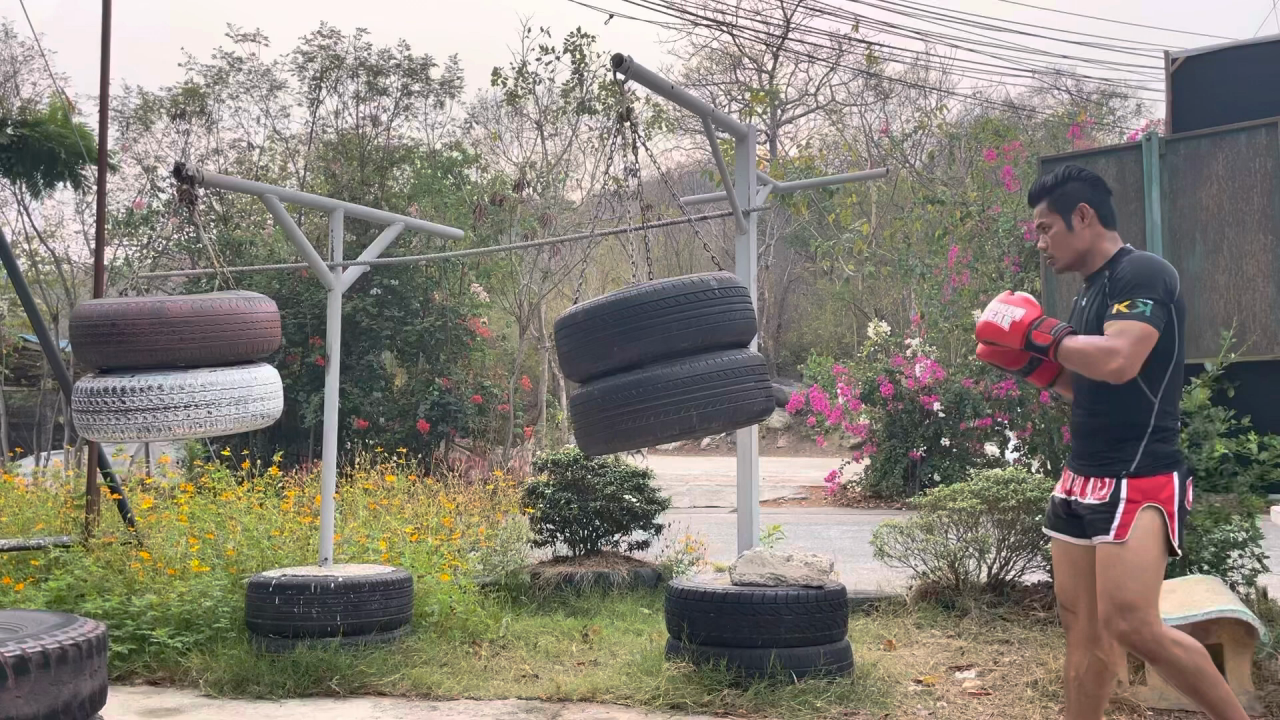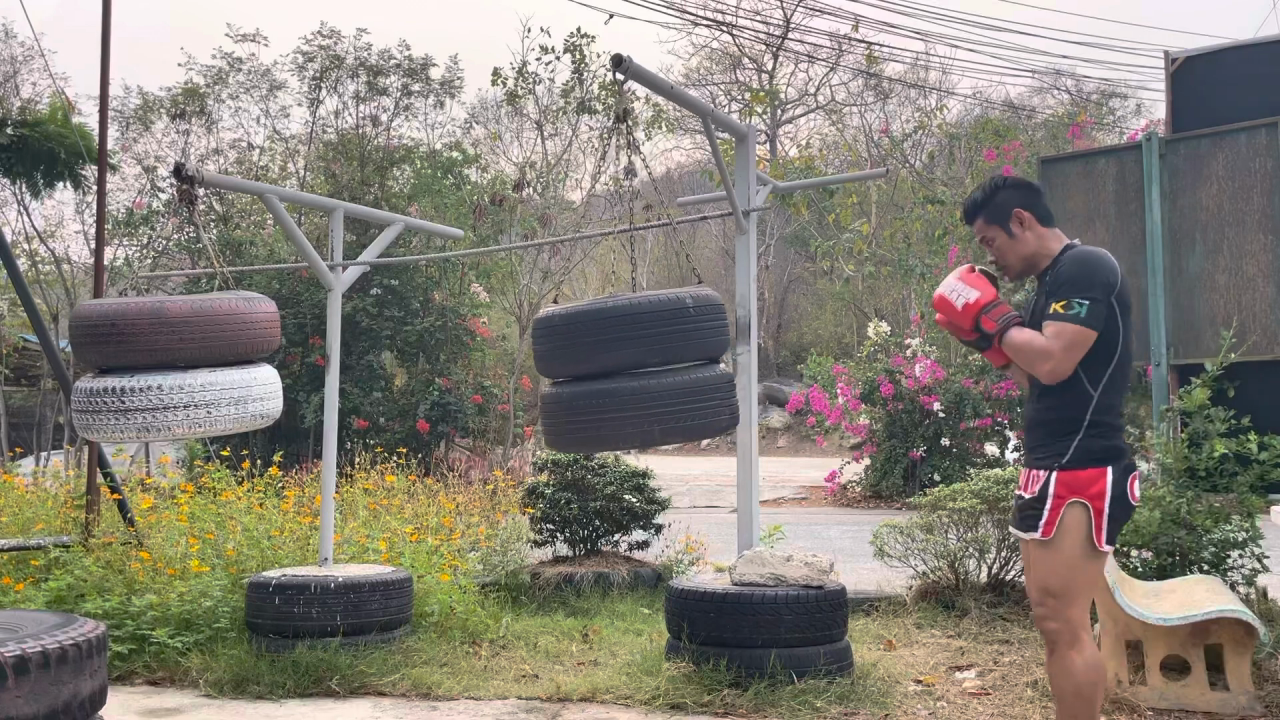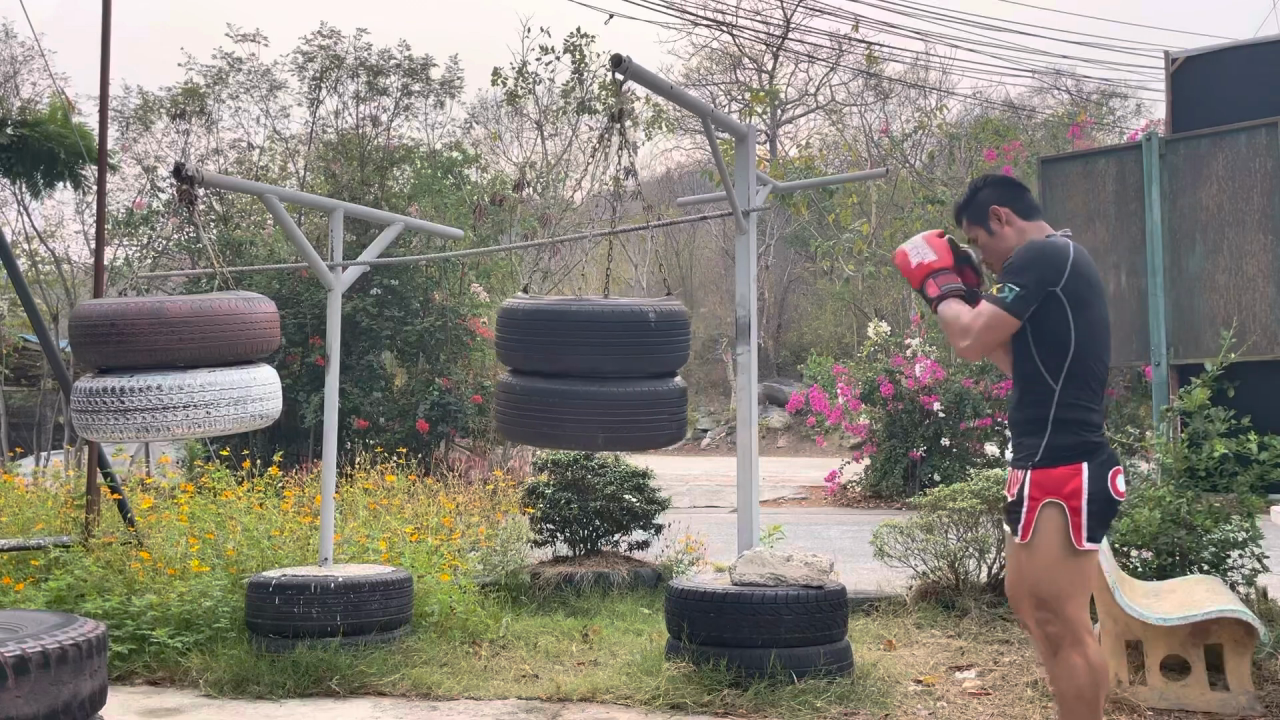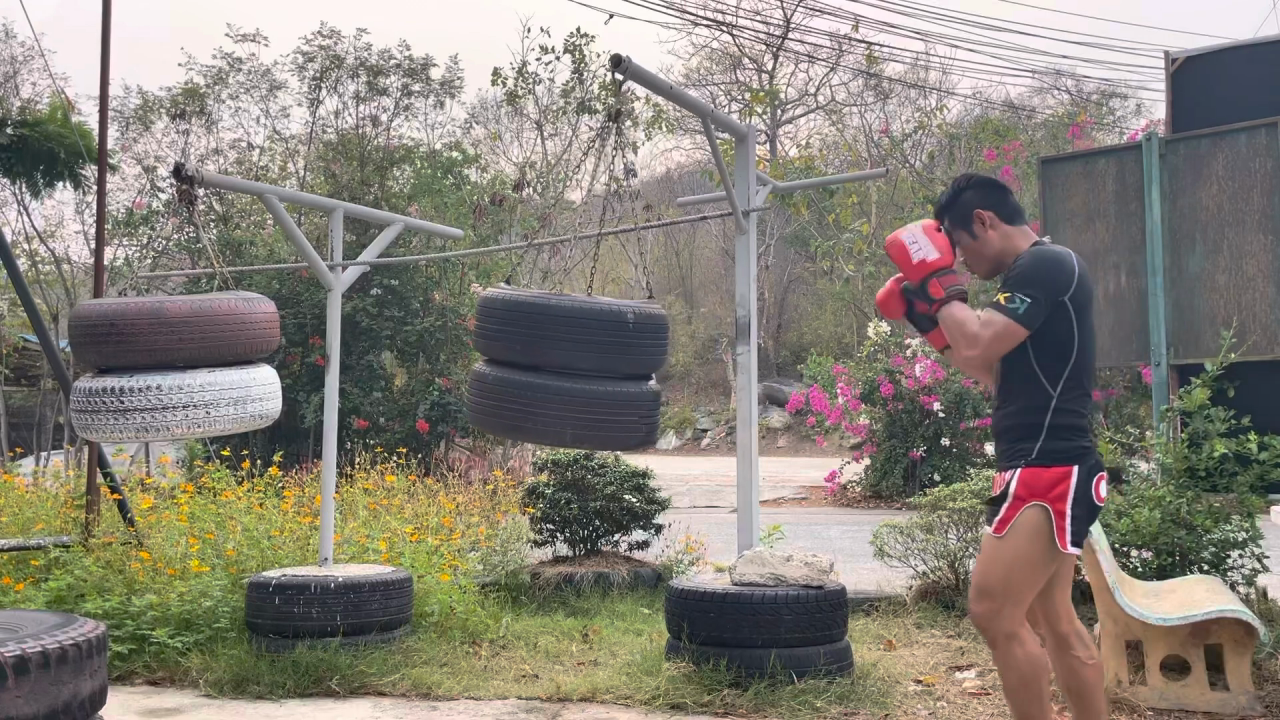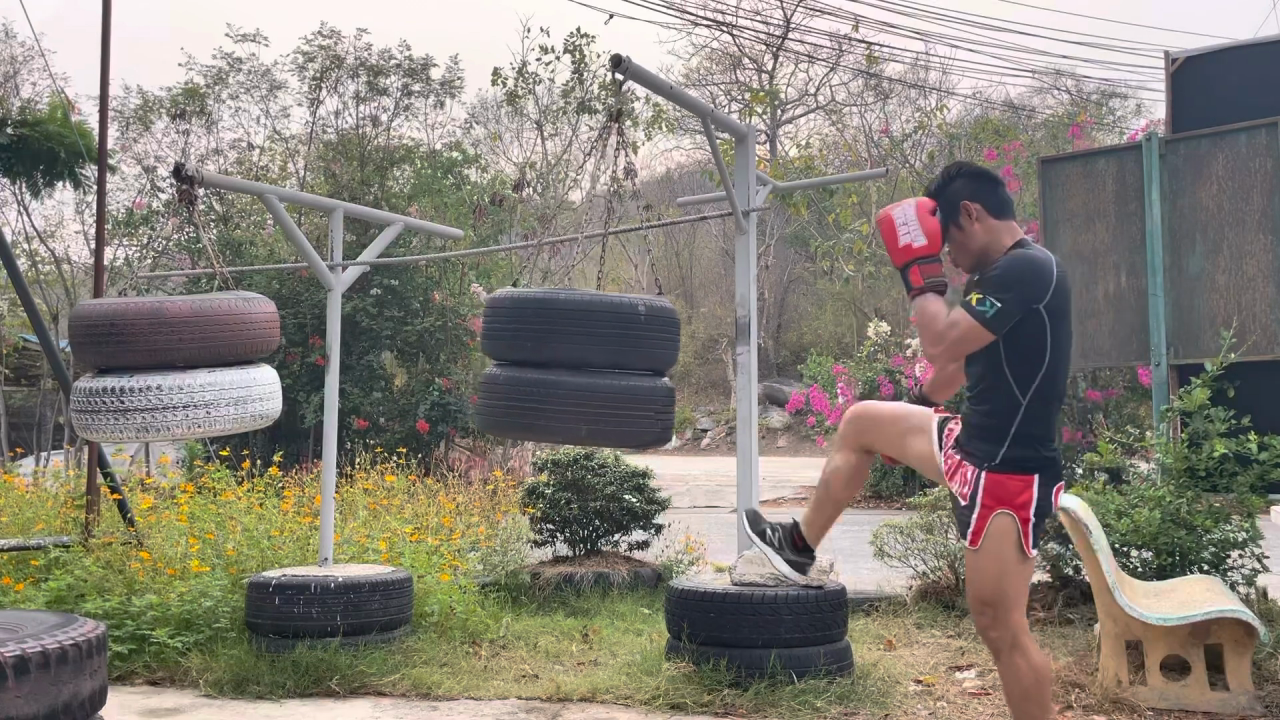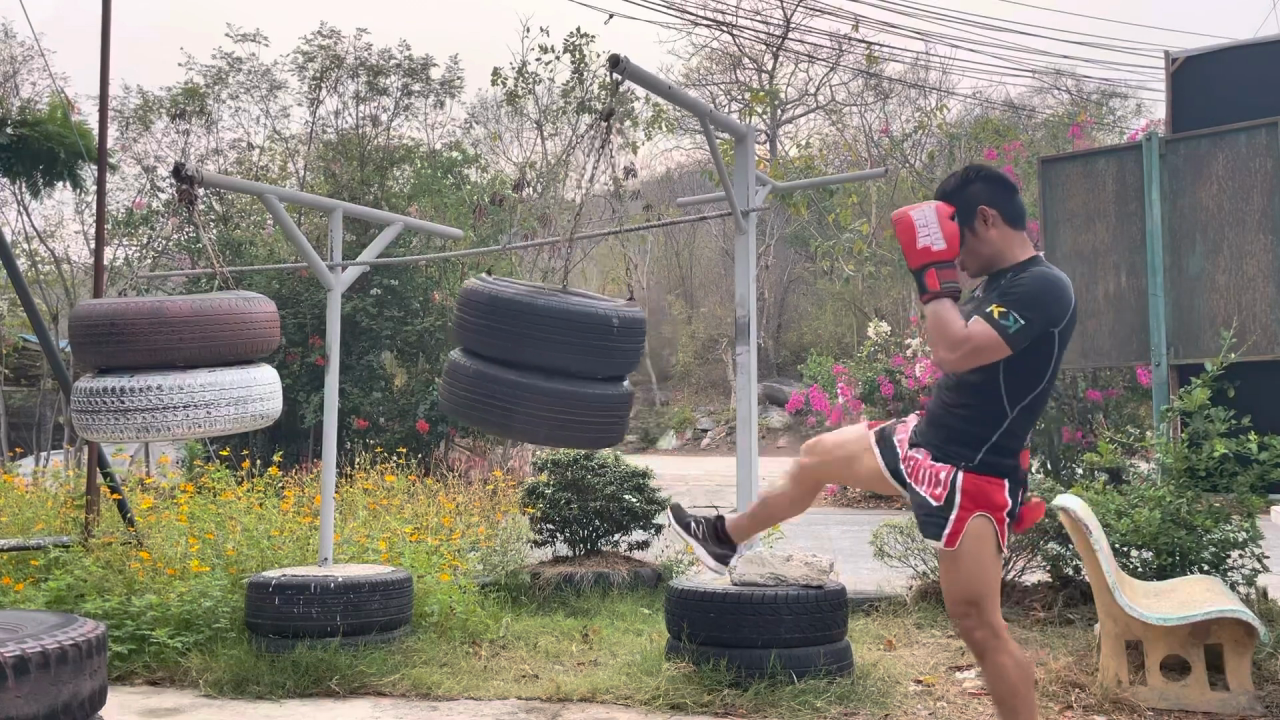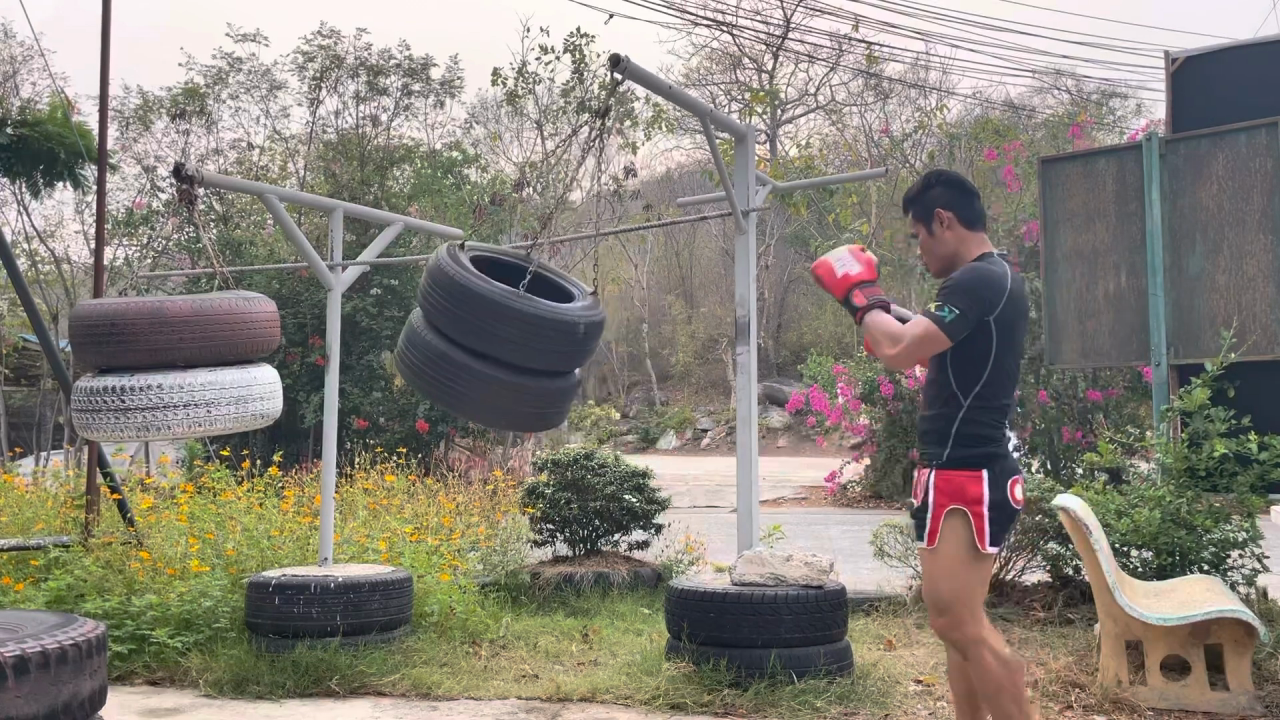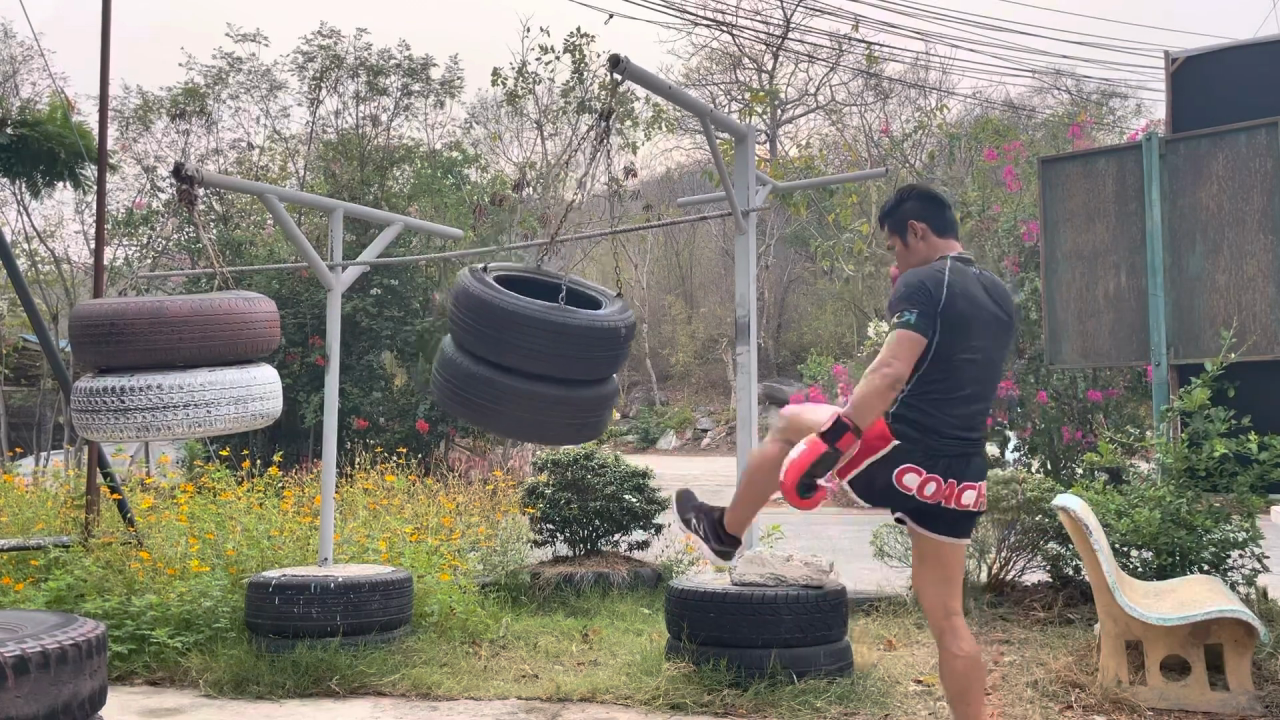
dt=0.3s
person 1, frame 1
left shoulder: (1147, 274)
right shoulder: (1086, 290)
left elbow: (1119, 364)
left wrist: (1042, 335)
right wrist: (1033, 360)
left hip: (1144, 481)
right hip: (1082, 478)
left knee: (1130, 624)
right knee: (1082, 627)
person 1, frame 2
left shoulder: (1087, 267)
right shoulder: (1048, 284)
left elbow: (1053, 364)
left wrist: (991, 315)
right wrist: (987, 337)
left hip: (1083, 475)
right hip: (1046, 471)
left knee: (1060, 622)
right knee: (1055, 621)
person 1, frame 3
left shoulder: (1042, 257)
right shoulder: (1054, 263)
left elbow: (974, 337)
right elbow: (1013, 352)
left wrist: (934, 278)
right wrist: (970, 292)
left hip: (1061, 470)
right hip: (1057, 467)
left knee: (1060, 622)
right knee: (1046, 614)
person 1, frame 4
left shoulder: (1045, 265)
right shoulder: (1032, 273)
left elbow: (977, 346)
right elbow: (991, 368)
left wrist: (934, 280)
right wrist: (931, 320)
left hip: (1048, 475)
right hip: (1040, 472)
left knee: (996, 614)
right knee: (1055, 622)
person 1, frame 5
left shoulder: (1030, 270)
right shoulder: (1008, 268)
left elbow: (944, 346)
right elbow: (956, 362)
left wrist: (917, 267)
right wrist: (925, 404)
left hip: (1007, 473)
right hip: (970, 441)
left knee: (1000, 626)
right knee: (860, 421)
right ankle: (801, 543)
person 1, frame 6
left shoulder: (1046, 289)
right shoulder: (995, 281)
left elbow: (955, 353)
left wrist: (933, 272)
left hip: (970, 479)
right hip: (920, 443)
left knee: (979, 626)
right knee: (816, 457)
right ankle: (724, 537)
person 1, frame 7
left shoulder: (976, 281)
right shoulder: (997, 282)
left elbow: (898, 351)
left wrist: (862, 296)
right wrist: (886, 314)
left hip: (965, 481)
right hip: (980, 477)
left knee: (961, 625)
right knee: (956, 620)
person 1, frame 8
left shoulder: (925, 283)
right shoulder: (1001, 298)
left elbow: (891, 371)
left wrist: (828, 440)
left hip: (899, 454)
right hip: (964, 476)
left knee: (788, 423)
right knee: (946, 619)
left ankle: (726, 531)
